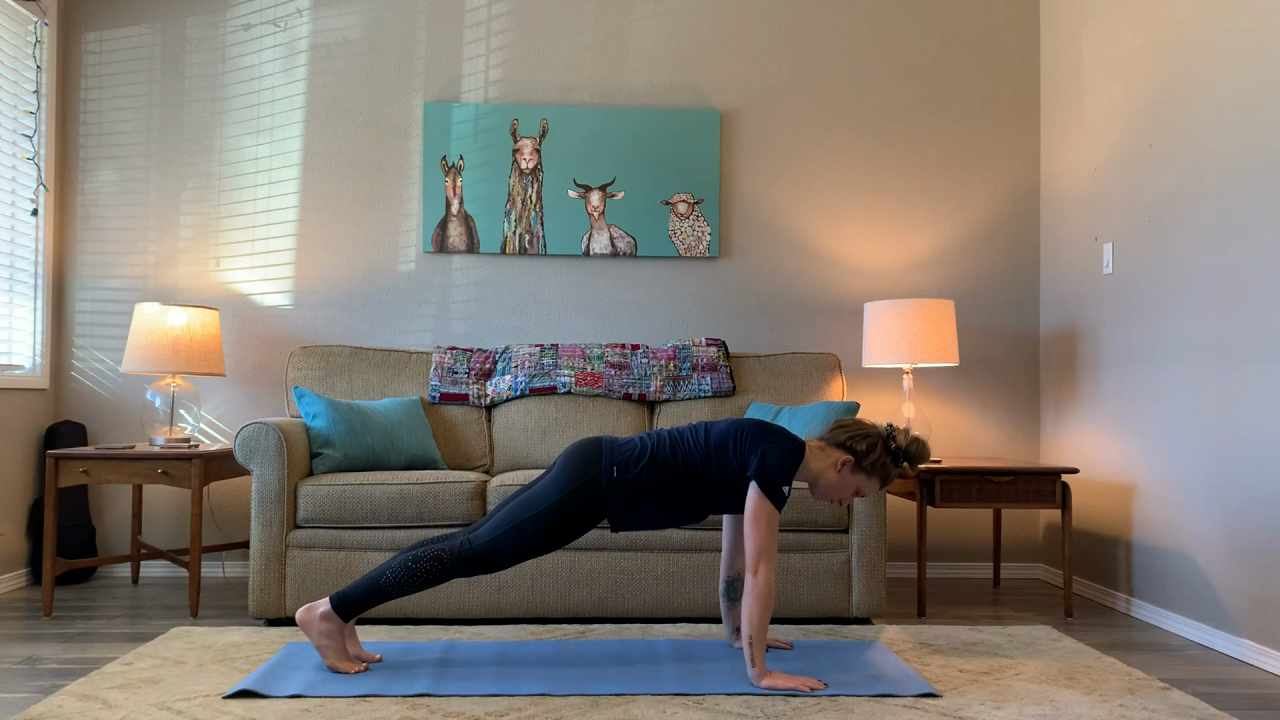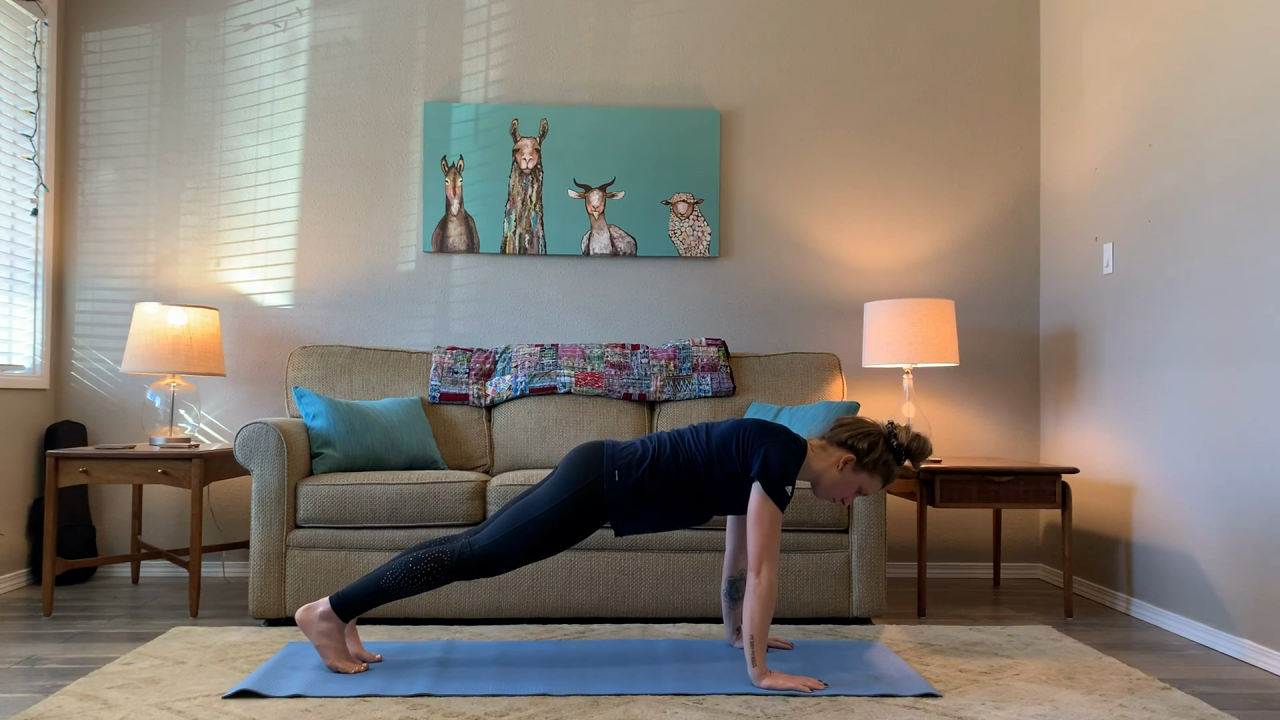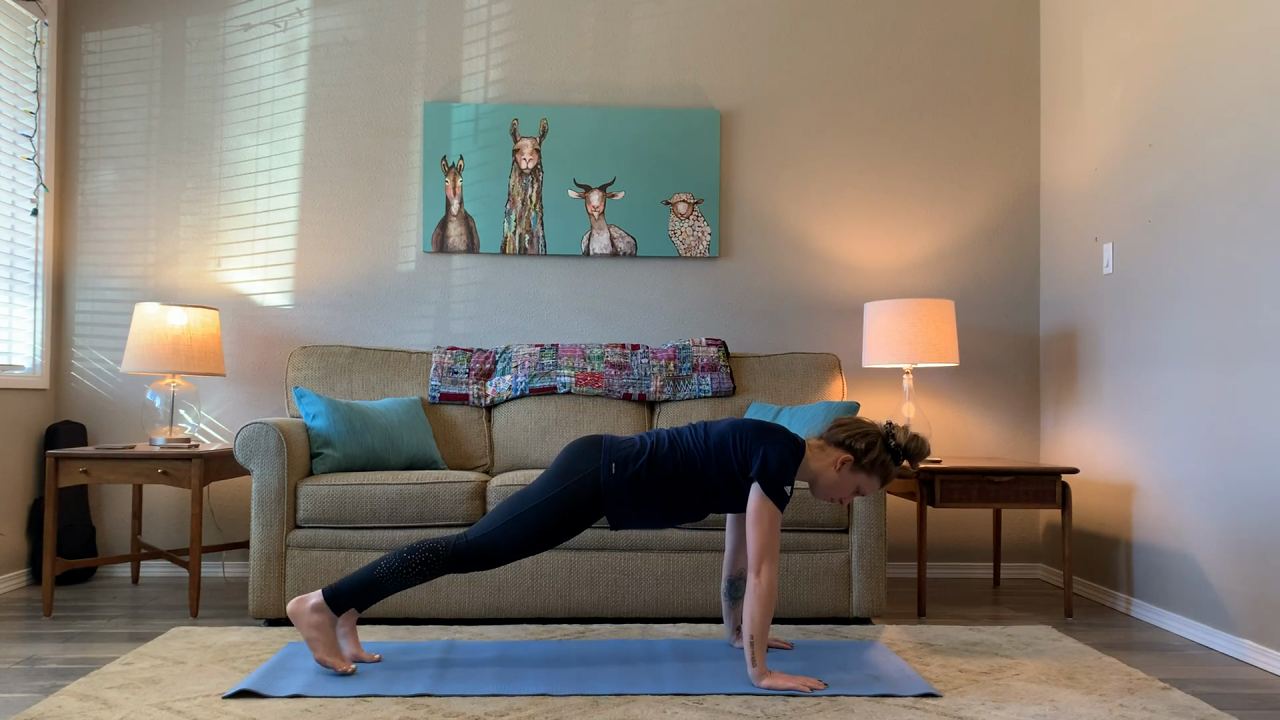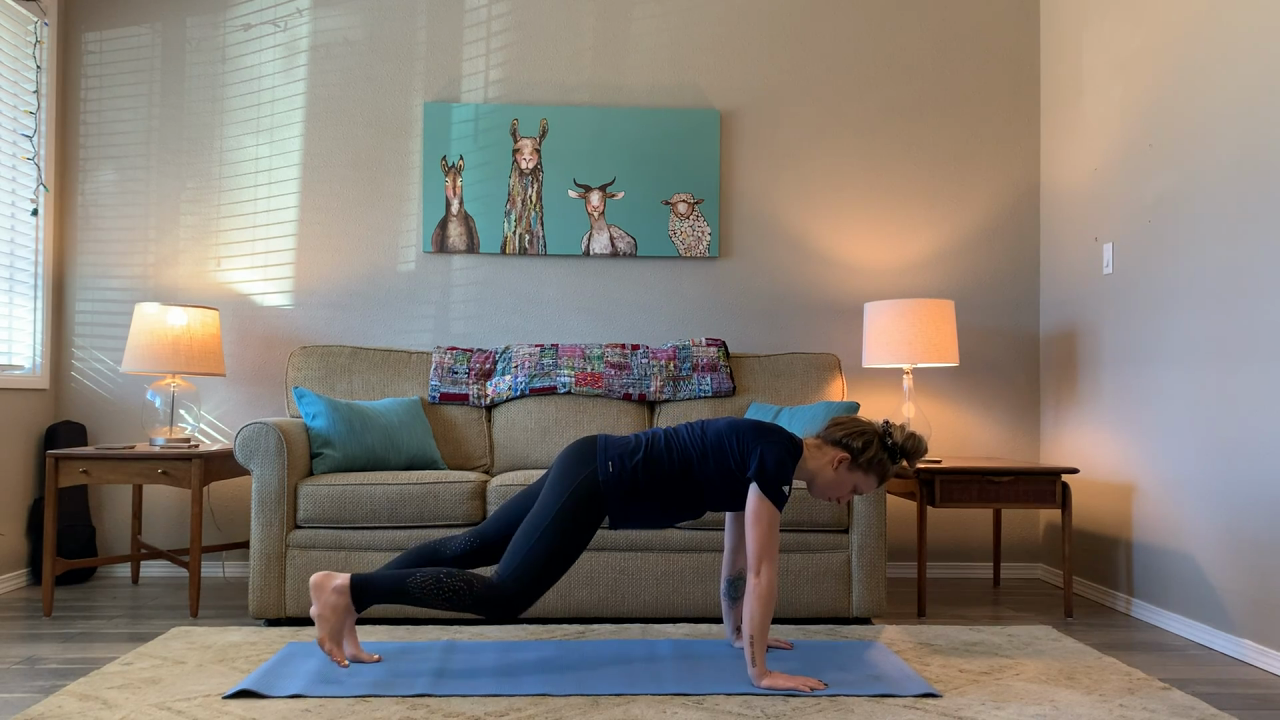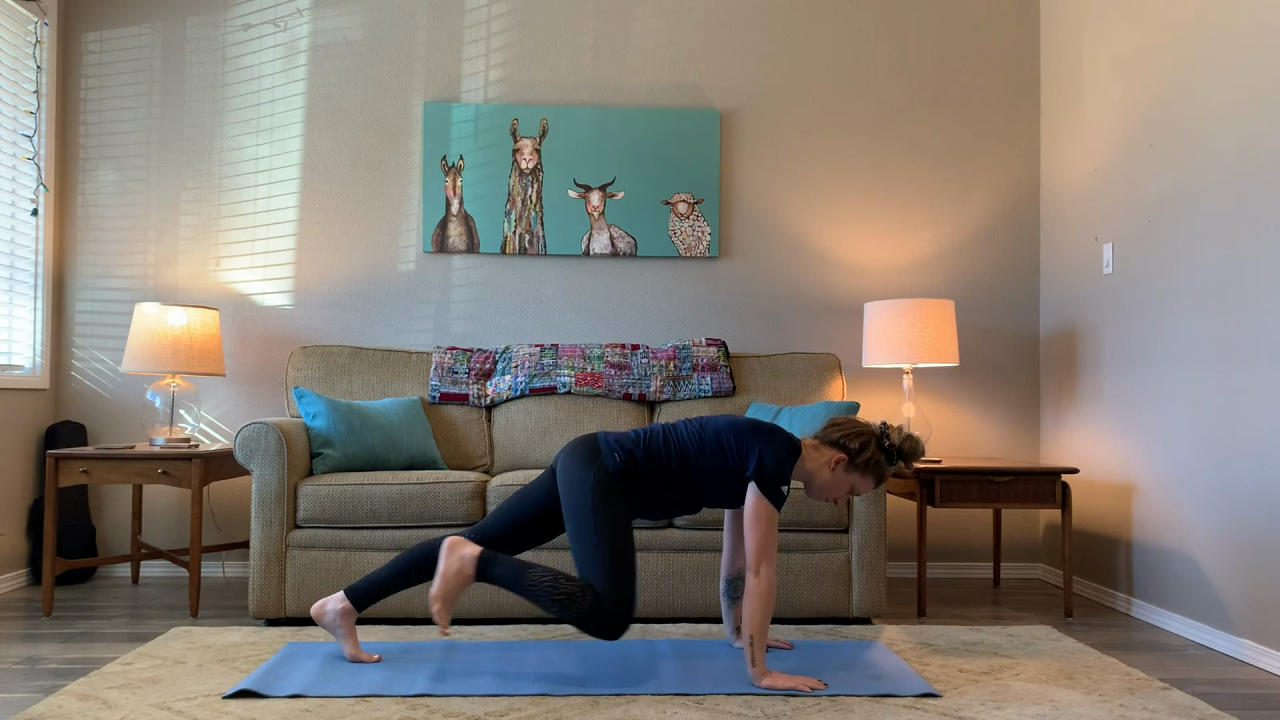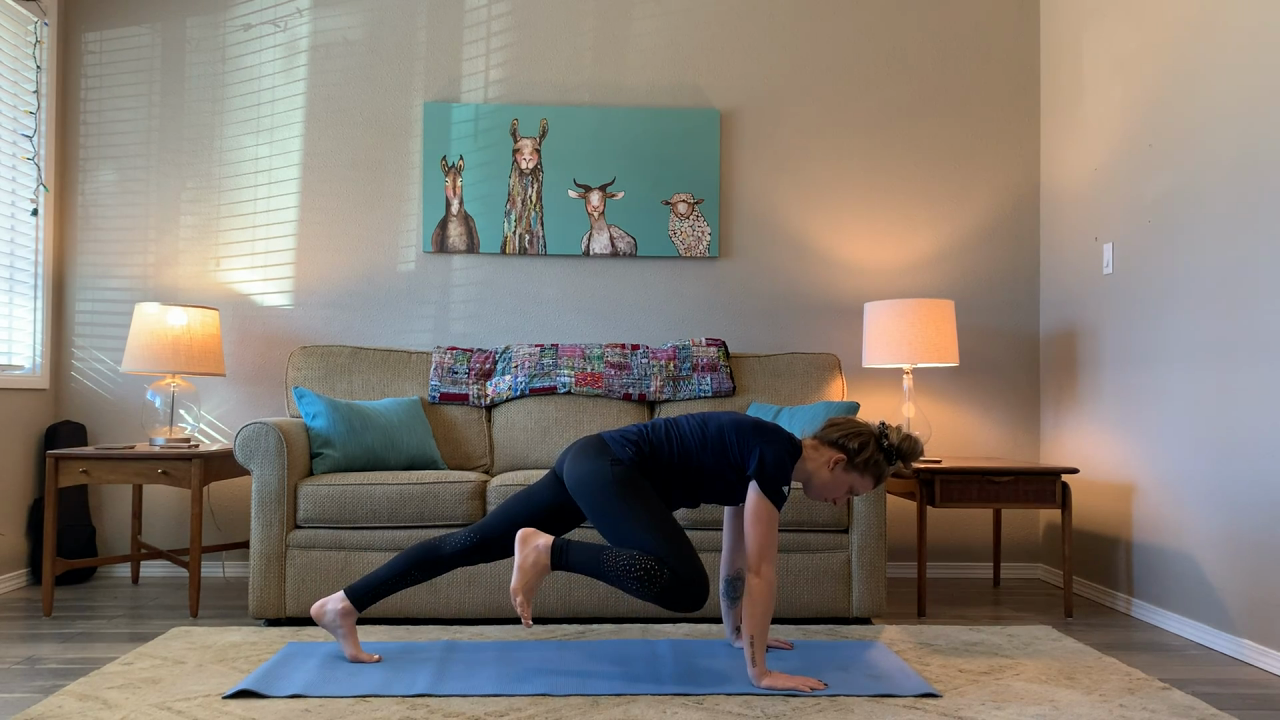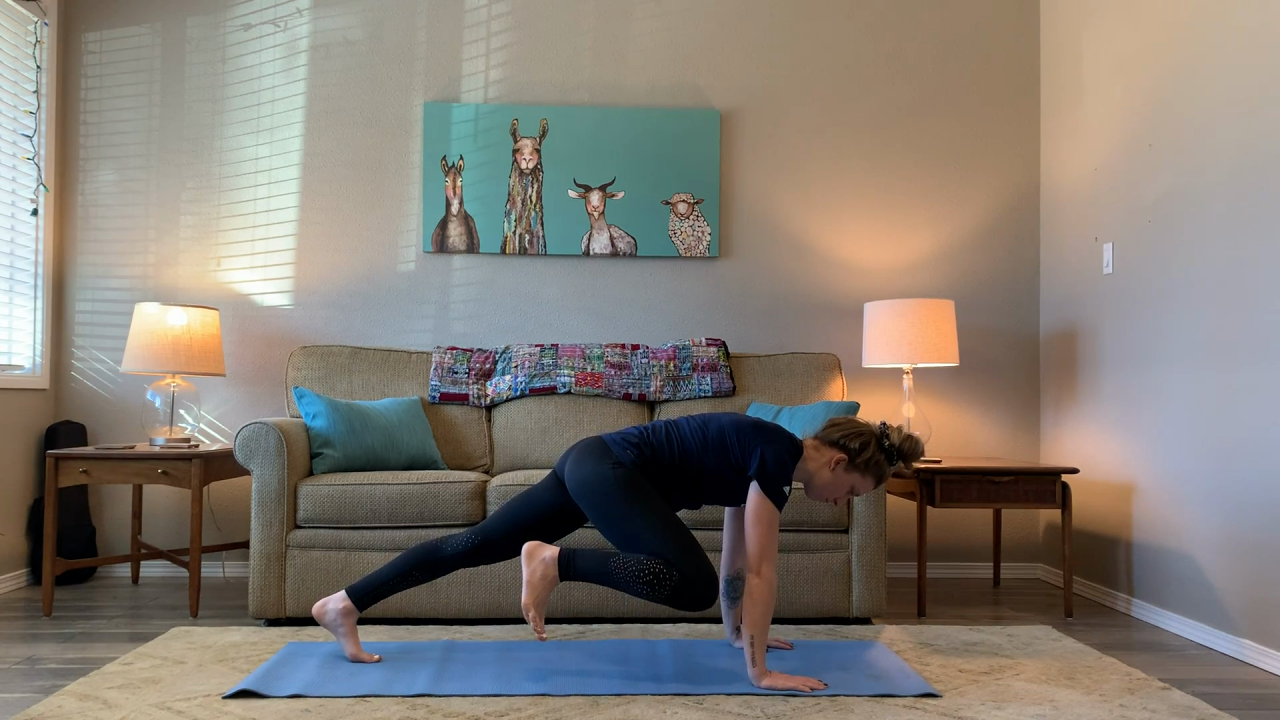
dt=0.4s
person 1, frame 1
left shoulder: (763, 458)
right shoulder: (778, 454)
left elbow: (734, 557)
right elbow: (758, 569)
left wrist: (736, 630)
right wrist: (759, 669)
left hip: (595, 472)
right hip: (594, 480)
left knee: (470, 542)
right knee: (469, 553)
left ankle: (344, 610)
right ankle: (328, 613)
person 1, frame 2
left shoulder: (767, 458)
right shoulder: (781, 454)
left elbow: (737, 558)
right elbow: (761, 570)
left wrist: (736, 630)
right wrist: (760, 670)
left hip: (598, 475)
right hip: (597, 485)
left knee: (473, 543)
right knee: (473, 557)
left ankle: (343, 608)
right ankle: (327, 612)
person 1, frame 3
left shoulder: (766, 457)
right shoulder: (780, 455)
left elbow: (738, 557)
right elbow: (762, 570)
left wrist: (737, 631)
right wrist: (760, 670)
left hip: (599, 470)
right hip: (596, 477)
left knee: (474, 541)
right knee: (471, 550)
left ankle: (346, 610)
right ankle: (320, 604)
person 1, frame 4
left shoulder: (764, 458)
right shoulder: (778, 456)
left elbow: (736, 559)
right elbow: (760, 570)
left wrist: (738, 632)
right wrist: (760, 669)
left hip: (591, 471)
right hip: (595, 476)
left knee: (473, 546)
right knee: (504, 595)
left ankle: (348, 597)
right ankle: (345, 587)
person 1, frame 5
left shoulder: (760, 458)
right shoulder: (776, 456)
left elbow: (736, 557)
right elbow: (759, 570)
left wrist: (737, 631)
right wrist: (759, 669)
left hip: (587, 466)
right hip: (599, 468)
left knee: (473, 542)
right knee: (608, 616)
left ankle: (341, 605)
right ankle: (470, 561)
person 1, frame 6
left shoulder: (760, 457)
right shoulder: (777, 455)
left elbow: (735, 556)
right elbow: (759, 569)
left wrist: (738, 631)
right wrist: (760, 669)
left hip: (590, 464)
right hip: (604, 465)
left knee: (470, 543)
right knee: (683, 586)
left ankle: (340, 605)
right ankle: (547, 549)
person 1, frame 7
left shoulder: (761, 458)
right shoulder: (779, 456)
left elbow: (737, 557)
right elbow: (759, 569)
left wrist: (738, 631)
right wrist: (759, 670)
left hip: (591, 467)
right hip: (606, 469)
left knee: (472, 545)
right knee: (694, 585)
left ankle: (342, 605)
right ankle: (554, 562)
